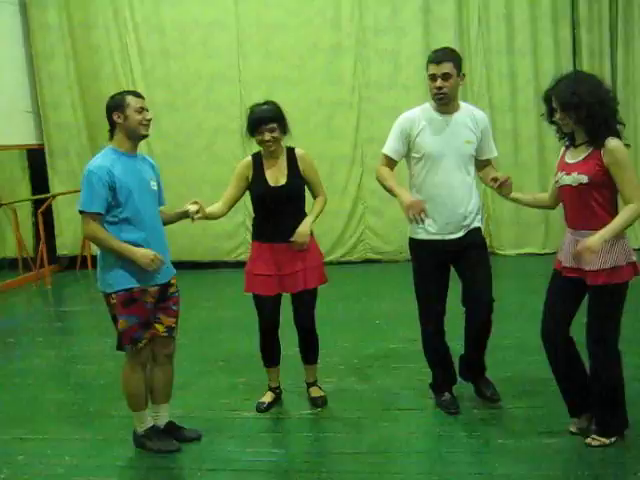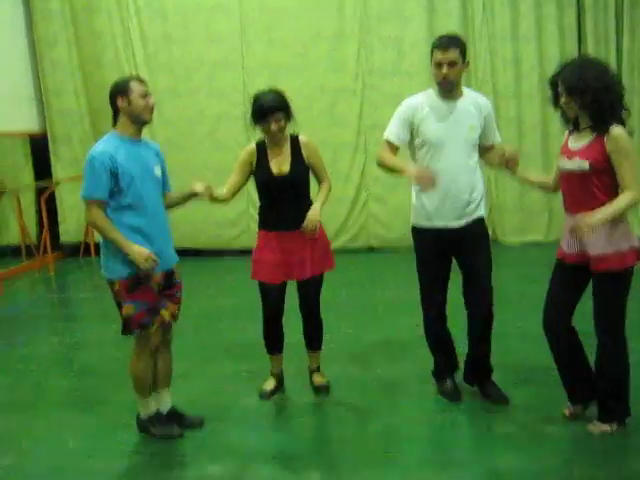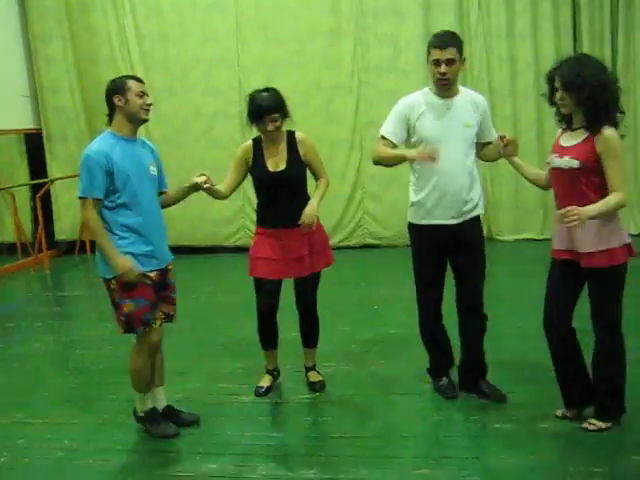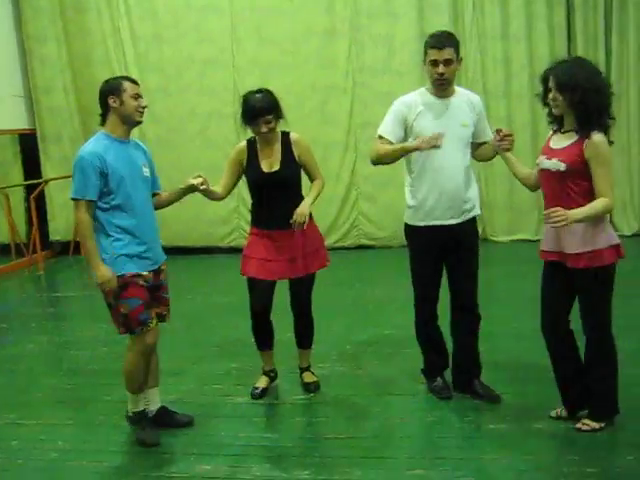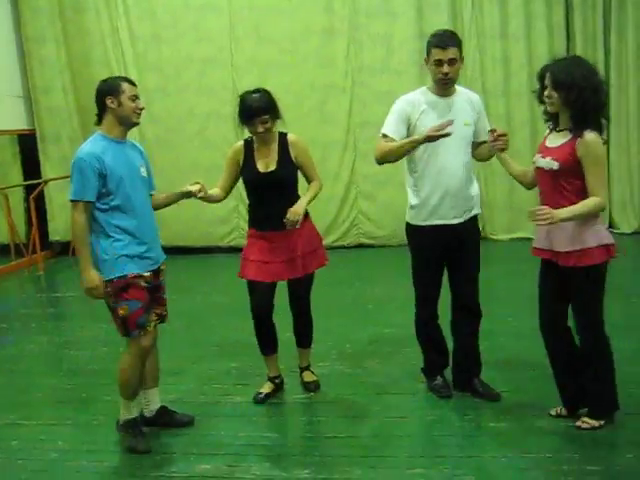
dt=0.1s
person 1, frame 1
right shoulder: (567, 150)
right elbow: (553, 199)
left wrist: (600, 237)
right wrist: (512, 196)
left hip: (608, 257)
right hip: (571, 254)
left knee: (601, 342)
right knee: (552, 331)
right ankle: (583, 405)
person 1, frame 2
right shoulder: (570, 135)
right elbow: (555, 184)
left wrist: (599, 217)
right wrist: (519, 173)
left hip: (610, 242)
right hip: (574, 241)
left knee: (608, 329)
right knee: (554, 320)
right ankle: (582, 395)
person 1, frame 3
left shoulder: (605, 136)
right shoulder: (563, 133)
left elbow: (620, 195)
right elbow: (547, 181)
left wrist: (588, 212)
right wrist: (512, 159)
left hip: (603, 243)
right hip: (567, 241)
left knee: (605, 327)
right knee: (555, 321)
left ankle: (609, 408)
right ankle: (579, 398)
person 1, frame 4
left shoulder: (594, 141)
right shoulder: (554, 134)
left elbow: (606, 201)
right elbow: (535, 181)
left wrist: (573, 216)
right wrist: (505, 155)
left hip: (590, 244)
right hip: (556, 243)
left knee: (596, 328)
right knee: (552, 324)
left ankle: (603, 408)
right ankle: (576, 400)
person 1, frame 5
left shoulder: (587, 139)
right shoulder: (551, 133)
left elbow: (599, 200)
right elbow: (532, 179)
left wrist: (559, 214)
right wrist: (502, 155)
left hip: (583, 241)
right hip: (553, 241)
left knee: (589, 325)
right knee: (551, 323)
left ankle: (602, 405)
right ankle: (575, 399)
person 2, frame 1
left shoulder: (477, 119)
right shoulder: (410, 121)
left elbow: (485, 165)
right elbow: (383, 169)
left wrist: (497, 178)
right wrist: (403, 195)
left hip: (468, 232)
right hip: (426, 237)
left knee: (481, 306)
right knee: (431, 317)
left ankle: (474, 368)
right ankle: (443, 385)
person 2, frame 2
left shoulder: (480, 105)
right shoulder: (413, 107)
left elbow: (488, 151)
right elbow: (384, 153)
left wrist: (504, 157)
right wrist: (408, 168)
left hip: (471, 220)
right hip: (429, 224)
left knee: (481, 300)
right knee: (433, 305)
left ankle: (478, 372)
right ankle: (445, 372)
person 2, frame 3
left shoulder: (476, 102)
right shoulder: (410, 105)
right elbow: (378, 154)
left wrist: (501, 151)
right wrist: (409, 153)
left hip: (467, 219)
right hip: (425, 222)
left knee: (472, 302)
right knee: (429, 303)
left ankle: (473, 374)
right ankle: (440, 370)
person 2, frame 4
left shoulder: (472, 103)
right shoulder: (406, 105)
right elbow: (377, 153)
left wrist: (498, 147)
right wrist: (413, 145)
left hip: (464, 220)
right hip: (422, 223)
left knee: (467, 303)
right knee: (426, 304)
left ankle: (467, 375)
right ankle: (435, 371)
person 2, frame 5
left shoulder: (473, 101)
right shoulder: (408, 104)
right elbow: (381, 154)
left wrist: (493, 147)
right wrist: (422, 138)
left hip: (466, 219)
right hip: (425, 222)
left knee: (467, 301)
right knee: (427, 302)
left ankle: (467, 373)
right ankle: (434, 370)
person 3, frame 1
left shoulder: (148, 165)
right shoulder: (100, 169)
right elbow: (91, 226)
left wrist: (182, 213)
right wrist: (132, 252)
left hip: (162, 276)
right hip: (126, 281)
left knee: (165, 349)
right knee: (138, 356)
left ankle: (162, 421)
right ankle: (143, 429)
person 3, frame 2
left shoulder: (153, 151)
right shoulder: (103, 155)
right elbow: (94, 213)
left wrist: (188, 196)
right wrist: (129, 248)
left hip: (165, 262)
right hip: (129, 269)
left knee: (164, 337)
right knee: (146, 341)
left ankle: (164, 408)
right ankle: (146, 414)
person 3, frame 3
left shoulder: (147, 149)
right shoulder: (98, 153)
right elbow: (90, 212)
left wrist: (190, 188)
right wrist: (115, 257)
left hip: (159, 259)
right hip: (127, 265)
left knee: (157, 336)
right knee: (148, 338)
left ankle: (159, 405)
right ankle: (144, 409)
person 3, frame 4
left shoulder: (140, 149)
right shoulder: (92, 154)
right elbow: (82, 214)
left wrist: (185, 190)
right wrist: (97, 265)
left hip: (152, 260)
right hip: (120, 267)
left knee: (151, 339)
right knee: (145, 339)
left ankle: (153, 407)
right ankle: (135, 411)
person 3, frame 5
left shoulder: (136, 150)
right shoulder: (90, 155)
right elbow: (79, 216)
left wrist: (180, 194)
right wrist: (87, 268)
left hip: (151, 260)
right hip: (119, 267)
left knee: (150, 336)
right knee: (138, 342)
left ankle: (151, 408)
right ankle: (128, 419)
person 4, frame 1
left shoulder: (300, 158)
right shoulder: (248, 165)
left elbow: (321, 197)
right elbow: (223, 207)
left wrist: (308, 222)
right wrist: (203, 212)
left hip: (300, 251)
right hip: (265, 253)
left knee: (305, 320)
right knee: (267, 323)
left ankle: (312, 382)
right ankle: (273, 387)
person 4, frame 2
left shoulder: (304, 145)
right shoulder: (252, 153)
left elbow: (325, 182)
right elbow: (228, 192)
left wrist: (317, 208)
right wrist: (210, 193)
left hip: (307, 237)
right hip: (272, 240)
left knee: (310, 307)
right knee: (271, 311)
left ankle: (315, 369)
right ankle: (275, 373)
person 4, frame 3
left shoulder: (300, 141)
right shoulder: (248, 150)
left elbow: (323, 178)
right elbow: (226, 190)
left wrist: (314, 203)
right wrist: (209, 188)
left hip: (305, 234)
right hip: (268, 237)
left knee: (306, 304)
right knee: (266, 308)
left ankle: (310, 365)
right ankle: (271, 369)
person 4, frame 4
left shoulder: (295, 142)
right shoulder: (242, 151)
left elbow: (318, 179)
right elbow: (222, 192)
left wrist: (306, 203)
right wrist: (205, 189)
left hip: (299, 234)
right hip: (263, 238)
left knee: (301, 305)
right knee: (259, 309)
left ankle: (305, 366)
right ankle: (268, 370)
person 4, frame 5
left shoulder: (291, 143)
right shoulder: (239, 150)
left elbow: (316, 181)
right elbow: (223, 191)
left wrist: (301, 204)
right wrist: (205, 194)
left hip: (297, 236)
right hip: (260, 239)
left knee: (300, 306)
right knee: (260, 310)
left ankle: (305, 366)
right ankle: (274, 376)
